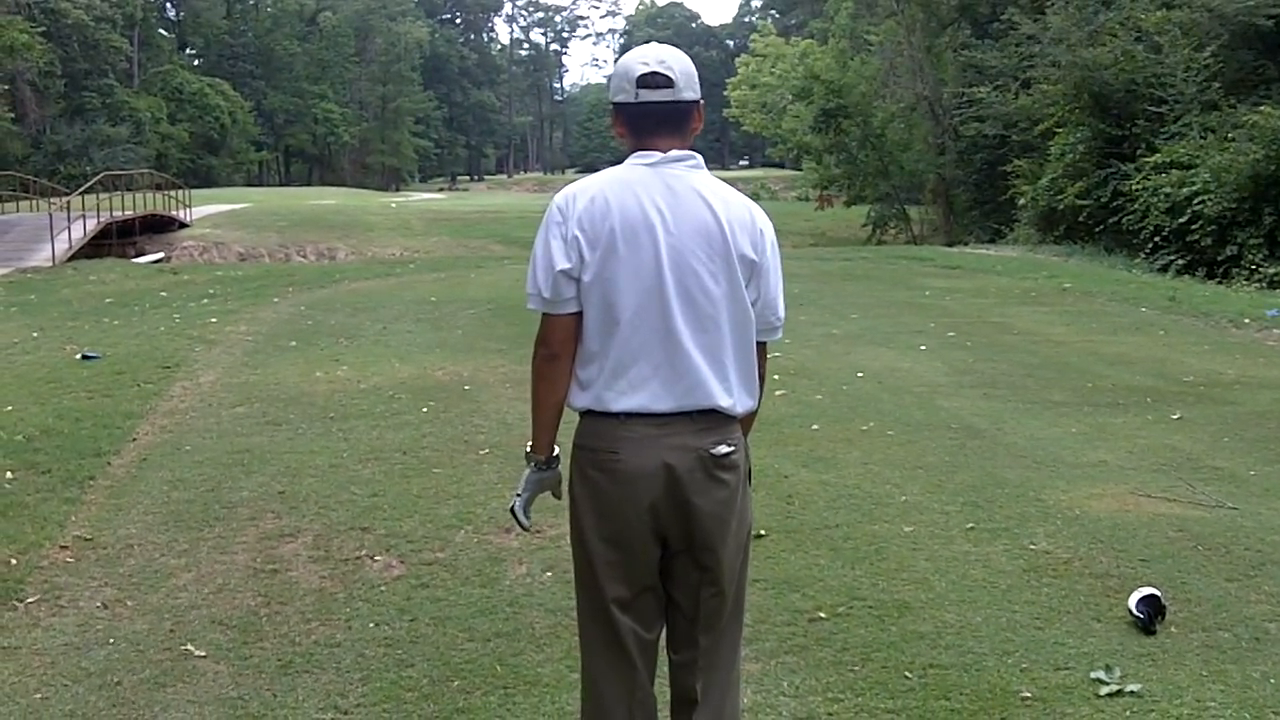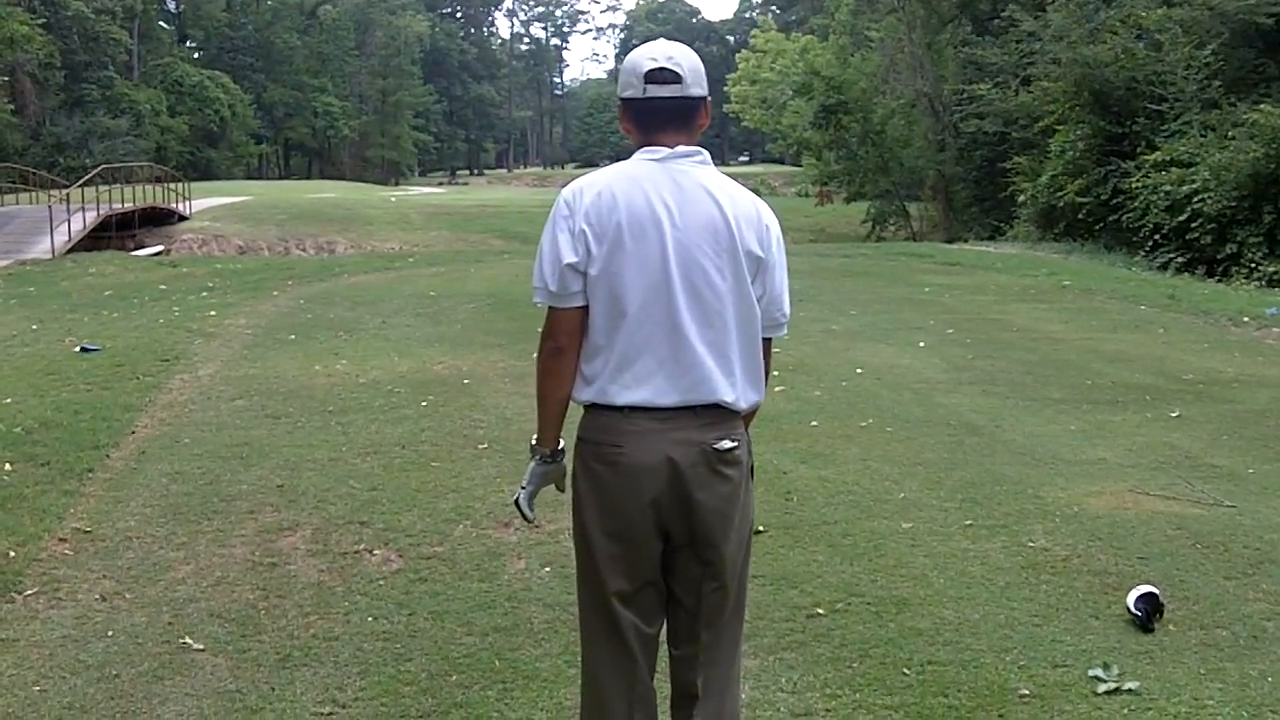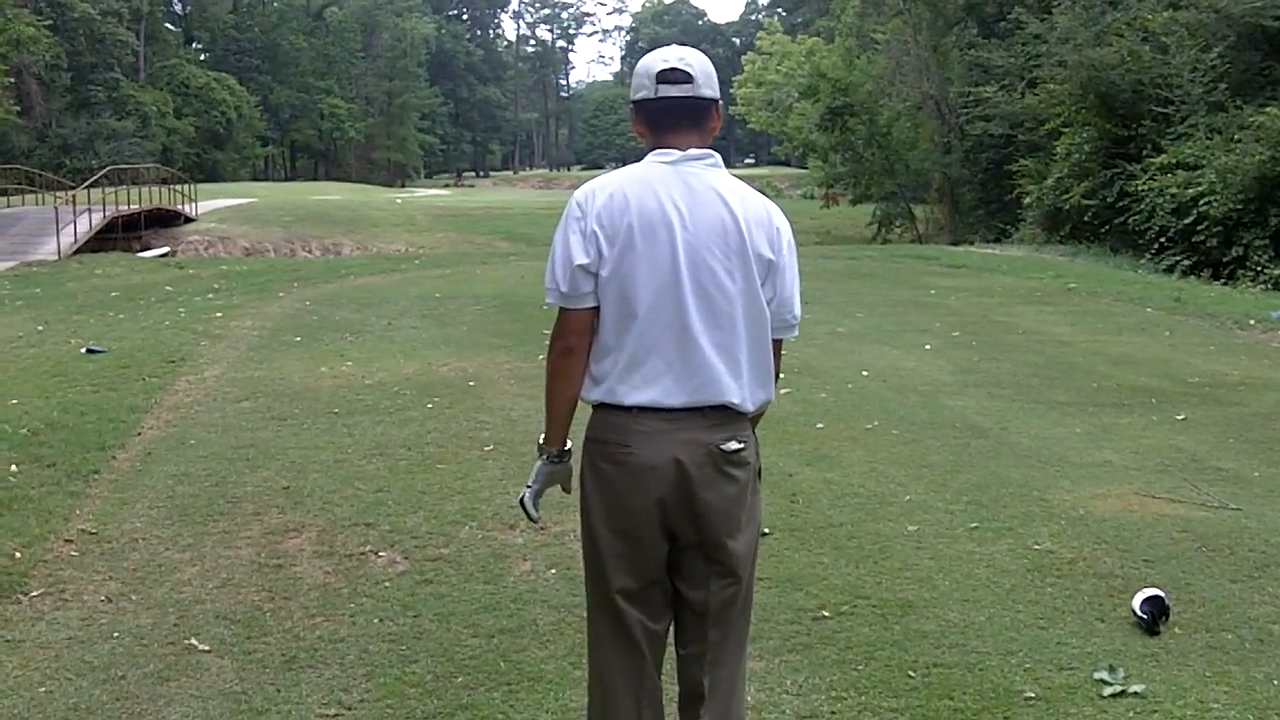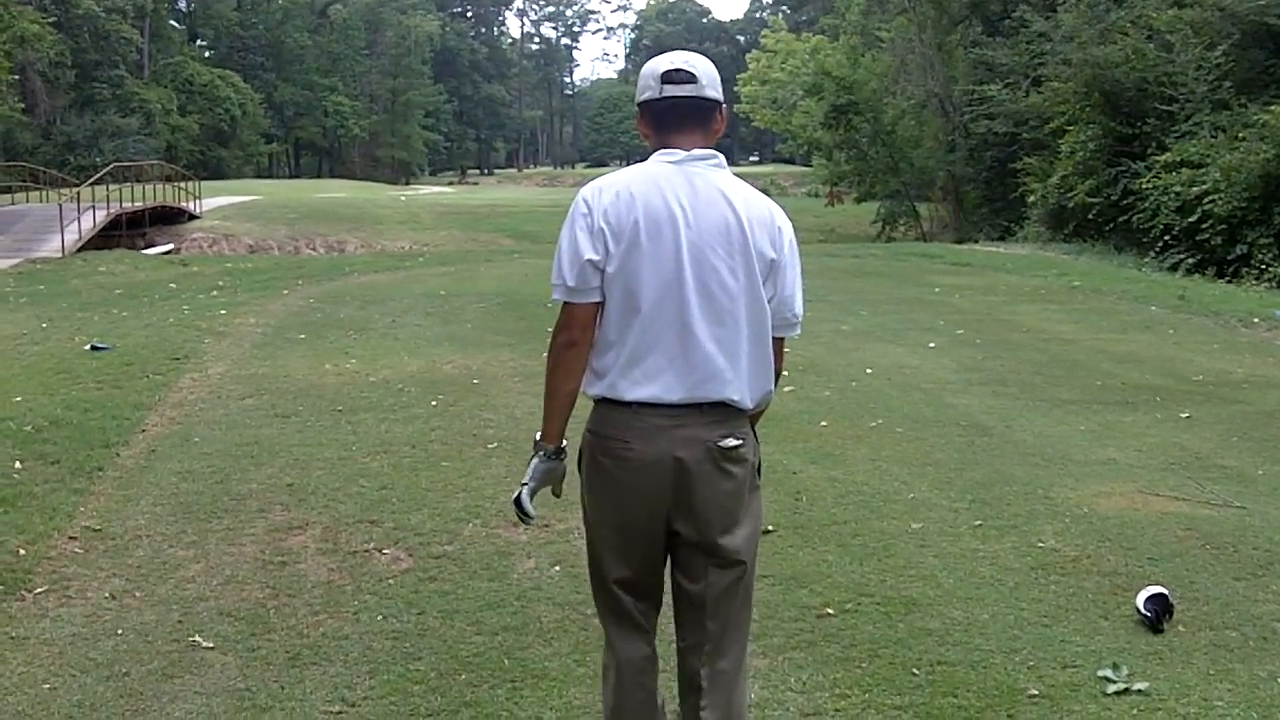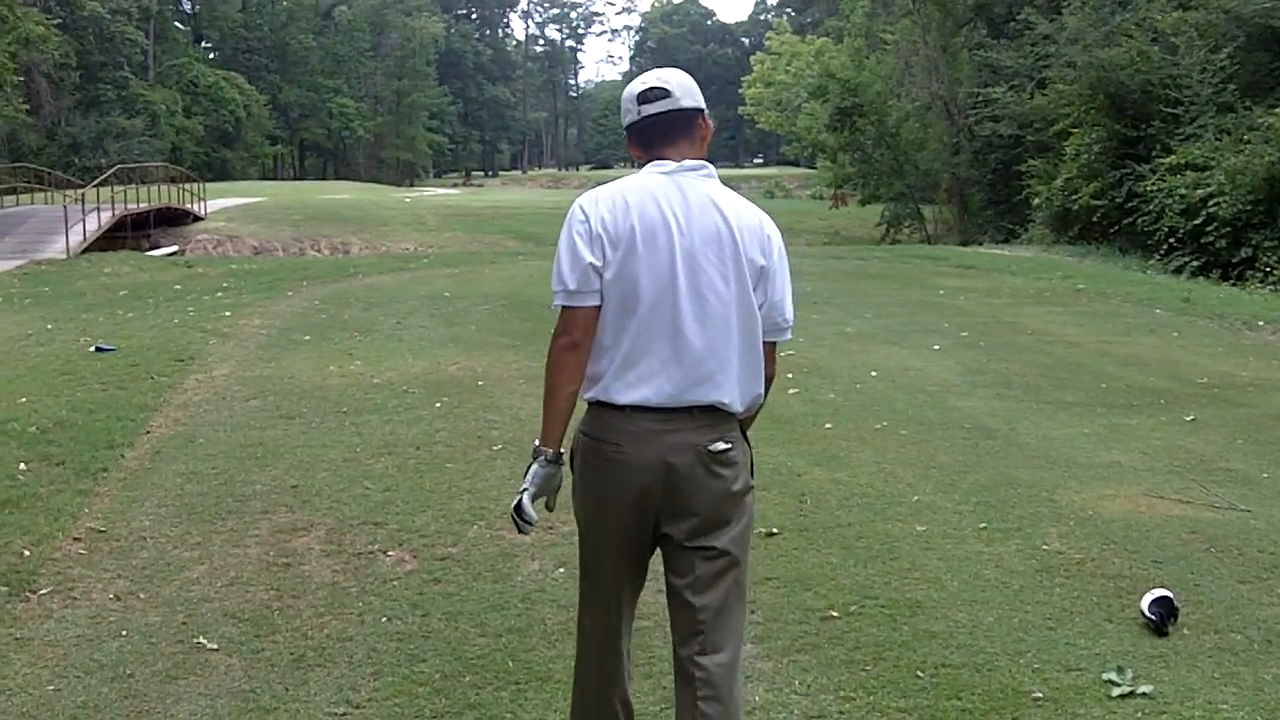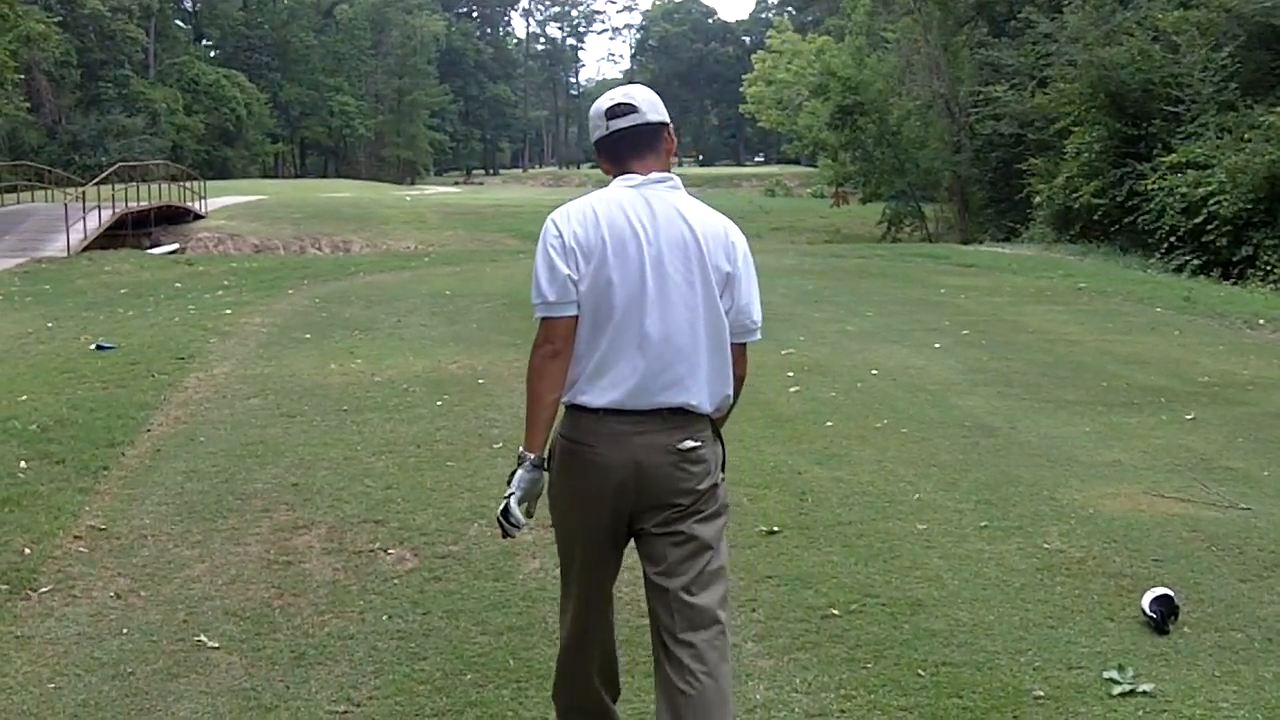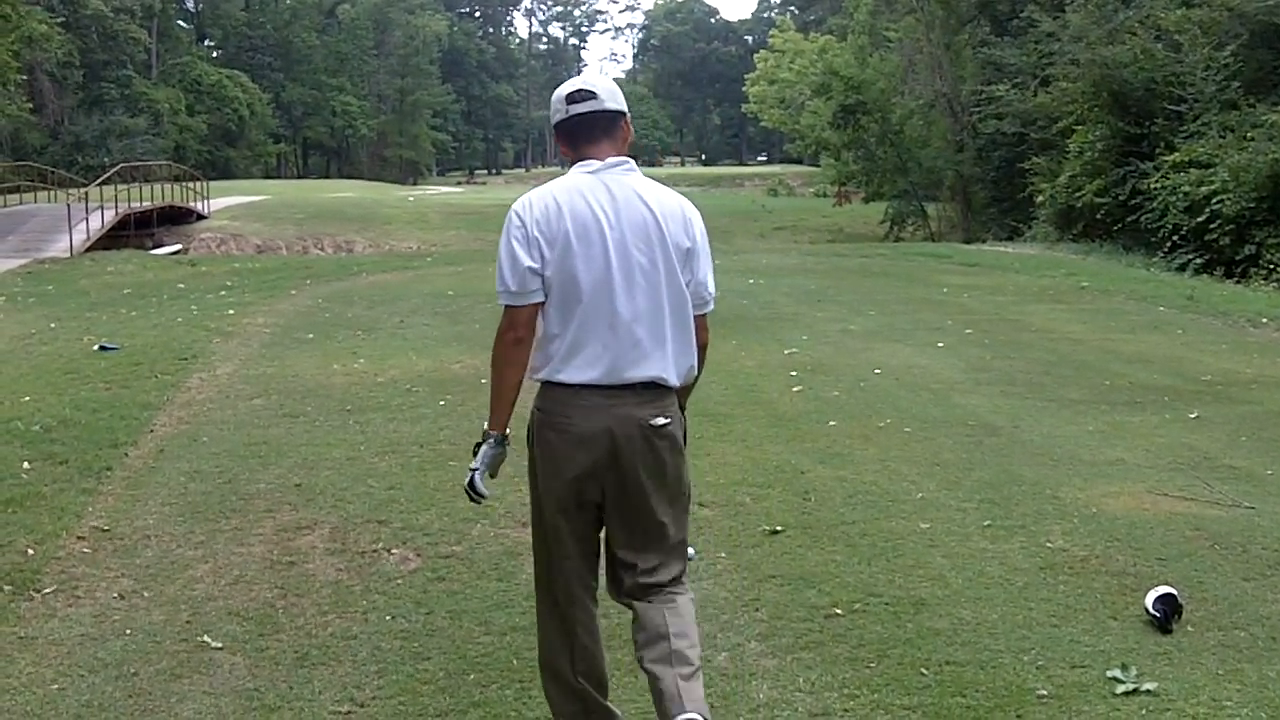
dt=0.2s
person 1, frame 1
left shoulder: (579, 205)
right shoulder: (744, 214)
left elbow: (556, 345)
right elbow: (756, 353)
left wrist: (542, 455)
left hip: (611, 451)
right hip: (711, 451)
left knee: (617, 644)
right knee: (708, 645)
person 1, frame 2
left shoulder: (586, 200)
right shoulder: (750, 211)
left elbow: (562, 339)
right elbow: (761, 347)
left wrist: (546, 448)
left hip: (615, 444)
right hip: (714, 446)
left knee: (617, 639)
right knee: (709, 641)
person 1, frame 3
left shoulder: (599, 201)
right shoulder: (762, 214)
left elbow: (571, 341)
right elbow: (770, 351)
left wrist: (553, 448)
left hip: (622, 444)
right hip: (722, 447)
left knee: (625, 641)
right knee: (715, 644)
person 1, frame 4
left shoulder: (604, 199)
right shoulder: (764, 214)
left elbow: (574, 335)
right elbow: (773, 352)
left wrist: (549, 445)
left hip: (623, 439)
right hip: (721, 444)
left knee: (628, 627)
right knee: (716, 640)
person 1, frame 5
left shoulder: (599, 209)
right shoulder: (755, 223)
left elbow: (573, 338)
right elbow: (765, 359)
left wrist: (547, 451)
left hip: (615, 441)
right hip: (712, 448)
left knee: (606, 615)
right knee: (711, 640)
person 1, frame 6
left shoulder: (572, 222)
right shoulder: (721, 231)
left elbow: (554, 348)
right elbow: (736, 363)
left wrist: (531, 458)
left hip: (592, 442)
right hip: (685, 448)
left knee: (587, 603)
right knee: (696, 630)
person 1, frame 7
left shoulder: (536, 210)
right shoulder: (677, 210)
left elbow: (518, 330)
right elbow: (698, 334)
left wrist: (496, 433)
left hip: (567, 418)
right hip: (652, 415)
left knee: (567, 586)
right knee: (659, 583)
